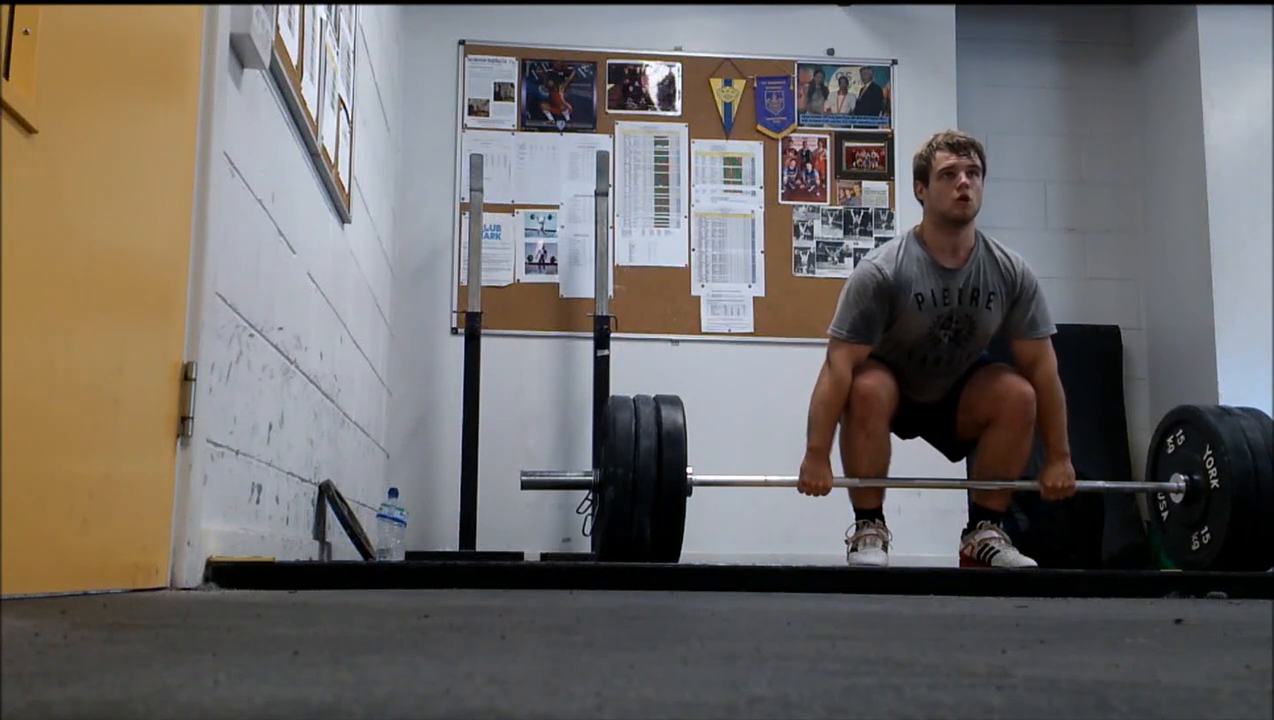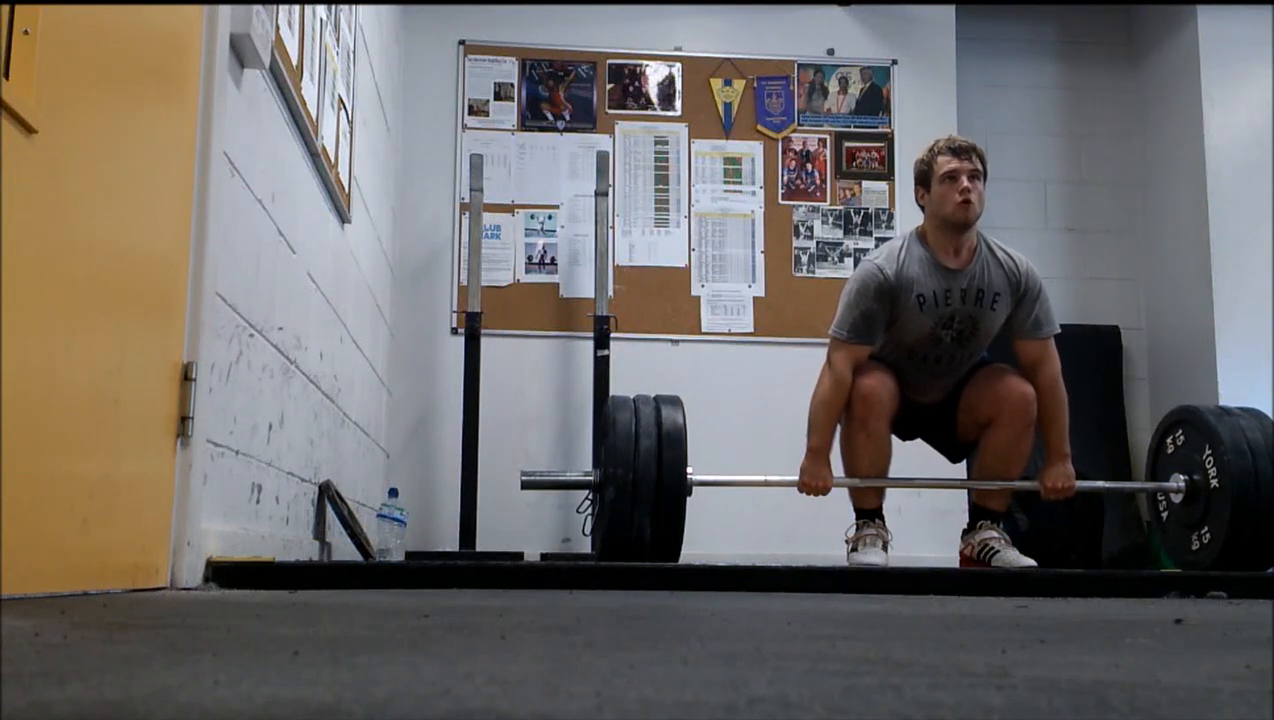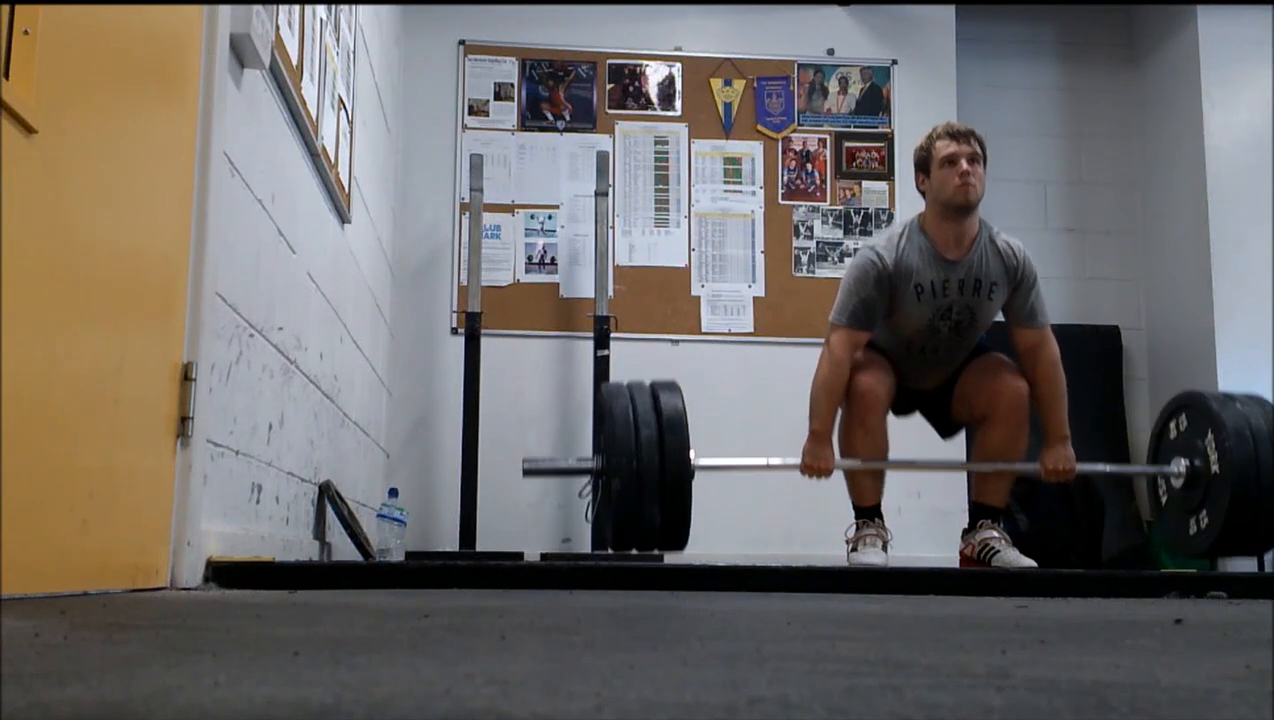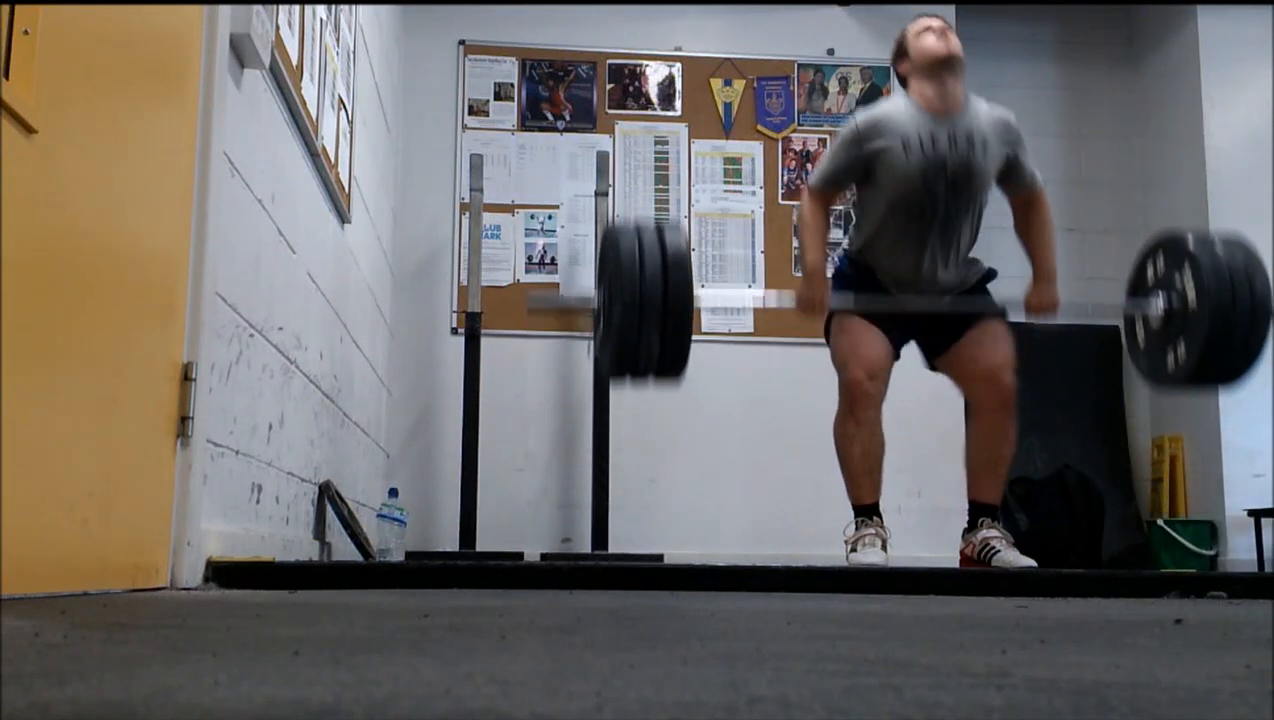
dt=0.4s
person 1, frame 1
left shoulder: (1011, 272)
right shoulder: (883, 270)
left elbow: (1041, 366)
right elbow: (839, 365)
left wrist: (1058, 458)
right wrist: (816, 457)
left hip: (956, 393)
right hip: (890, 389)
left knee: (1018, 396)
right knee: (866, 390)
left ankle: (983, 532)
right ankle: (868, 530)
person 1, frame 2
left shoulder: (1014, 273)
right shoulder: (884, 271)
left elbow: (1044, 366)
right elbow: (840, 365)
left wrist: (1059, 458)
right wrist: (816, 456)
left hip: (957, 395)
right hip: (890, 391)
left knee: (1019, 396)
right knee: (867, 391)
left ankle: (983, 532)
right ankle: (868, 529)
person 1, frame 3
left shoulder: (1010, 259)
right shoulder: (884, 257)
left elbow: (1040, 348)
right elbow: (840, 348)
left wrist: (1059, 442)
right wrist: (818, 439)
left hip: (953, 371)
right hip: (886, 364)
left knee: (1013, 393)
right knee: (864, 389)
left ankle: (983, 532)
right ankle: (868, 530)
person 1, frame 4
left shoulder: (998, 125)
right shoulder: (875, 124)
left elbow: (1030, 201)
right elbow: (815, 196)
left wrist: (1045, 279)
right wrist: (813, 276)
left hip: (955, 284)
right hip: (872, 282)
left knee: (998, 386)
right knee: (861, 385)
left ankle: (983, 530)
right ankle: (867, 529)
